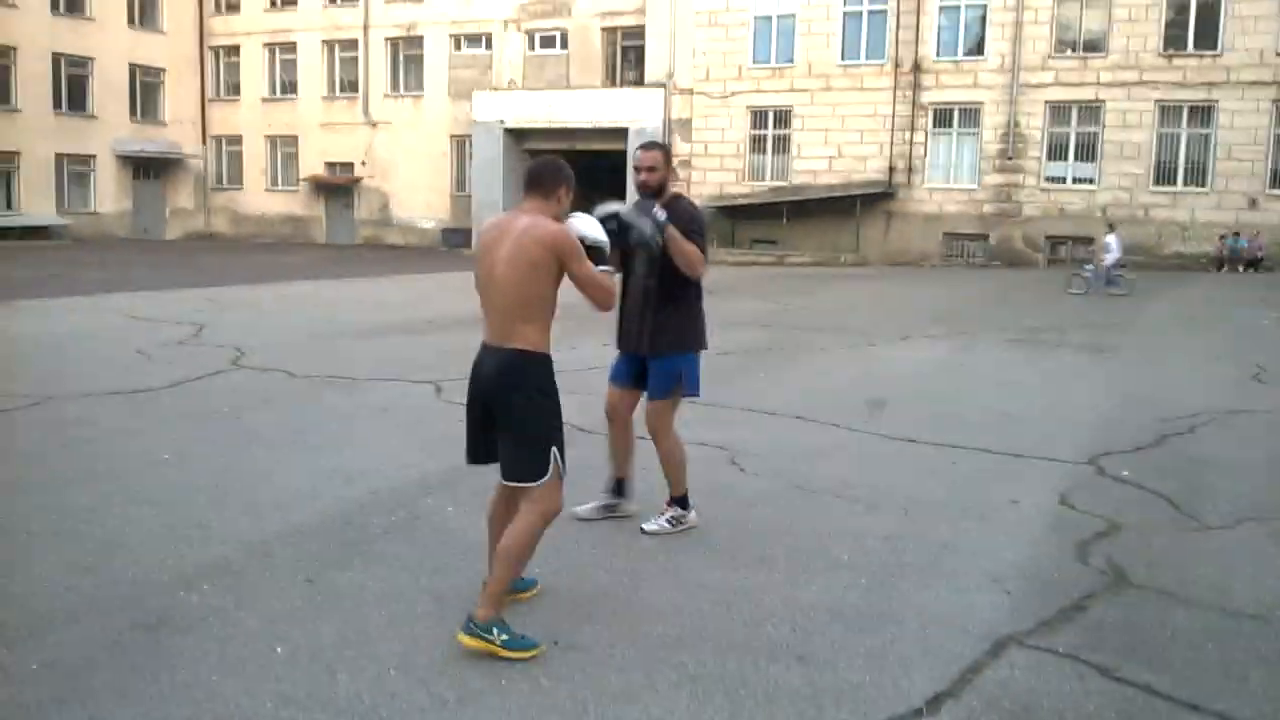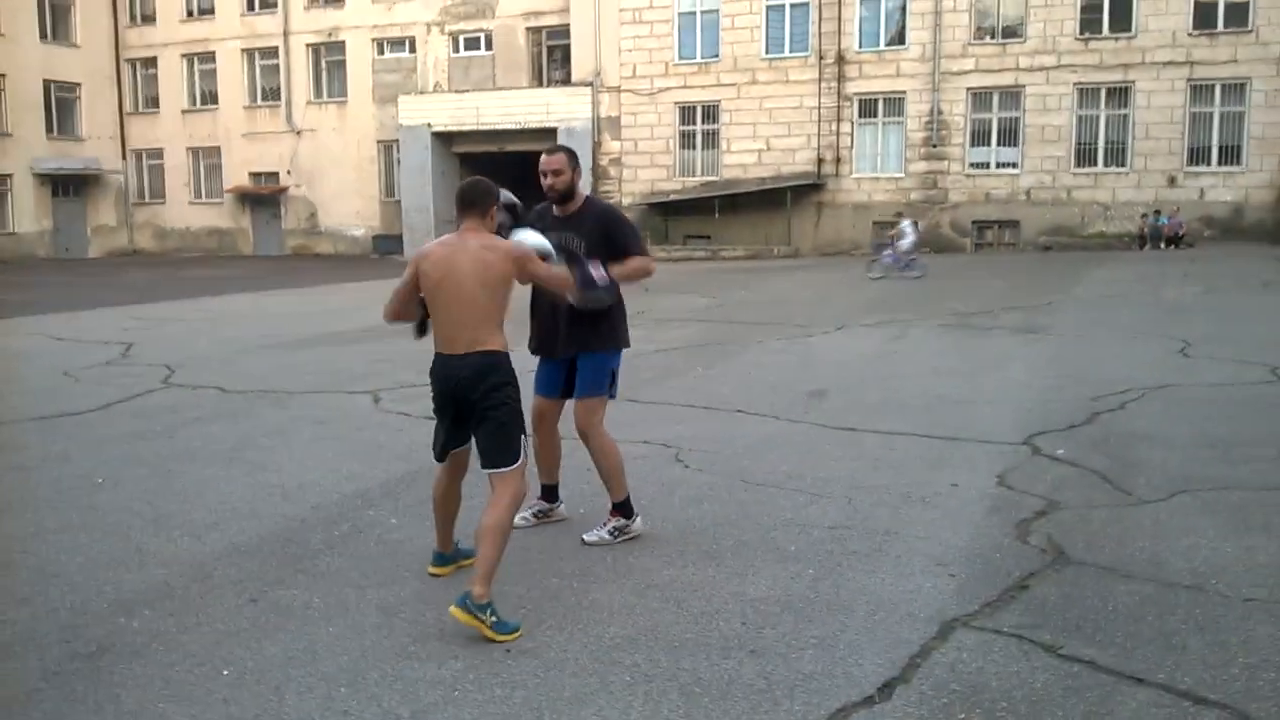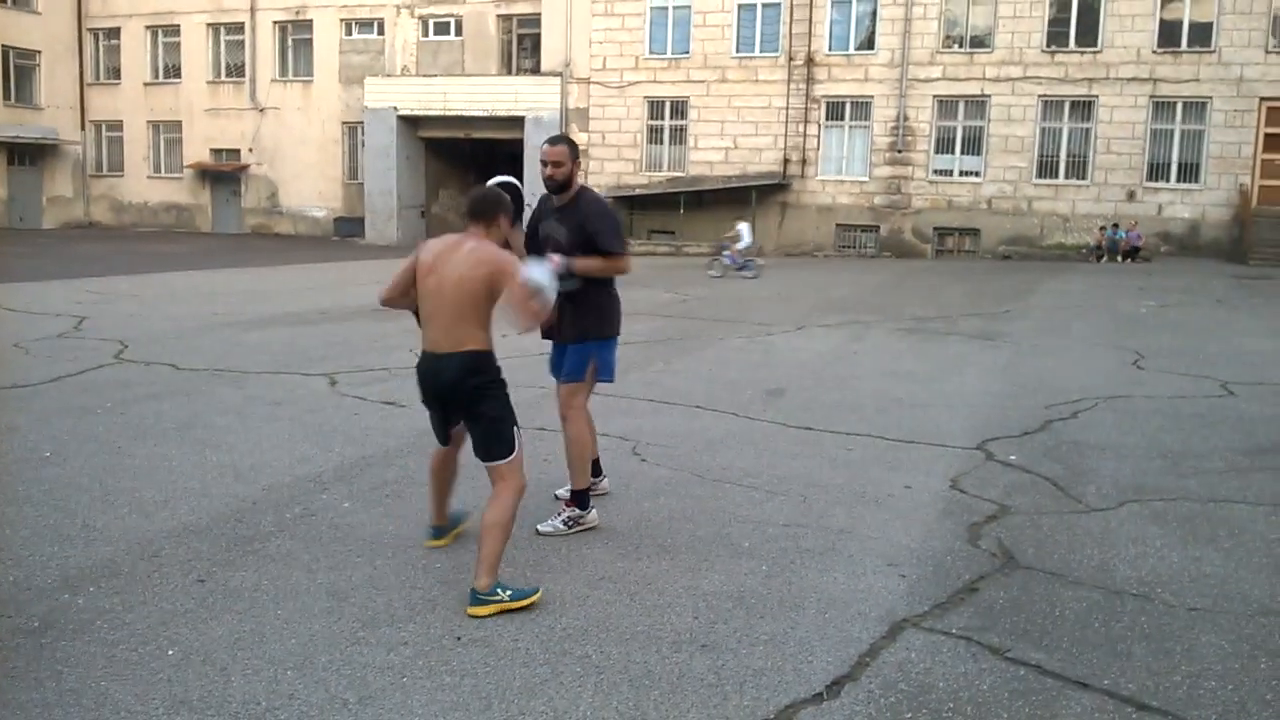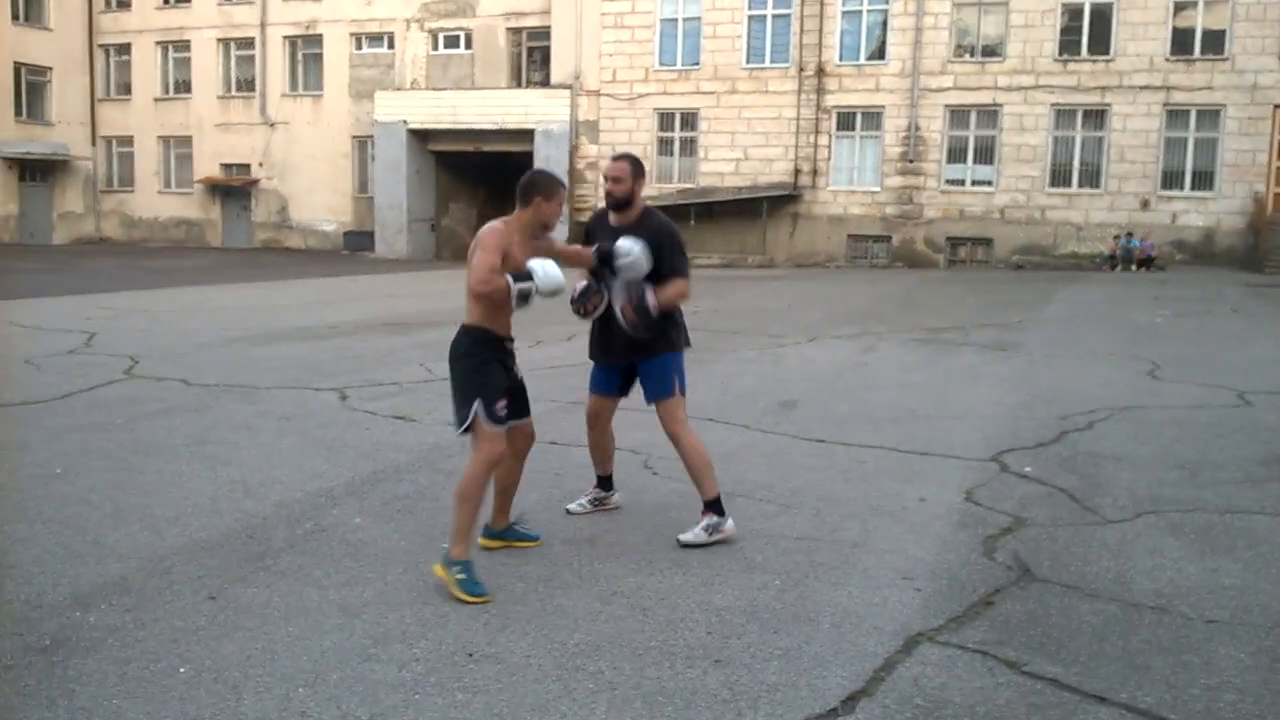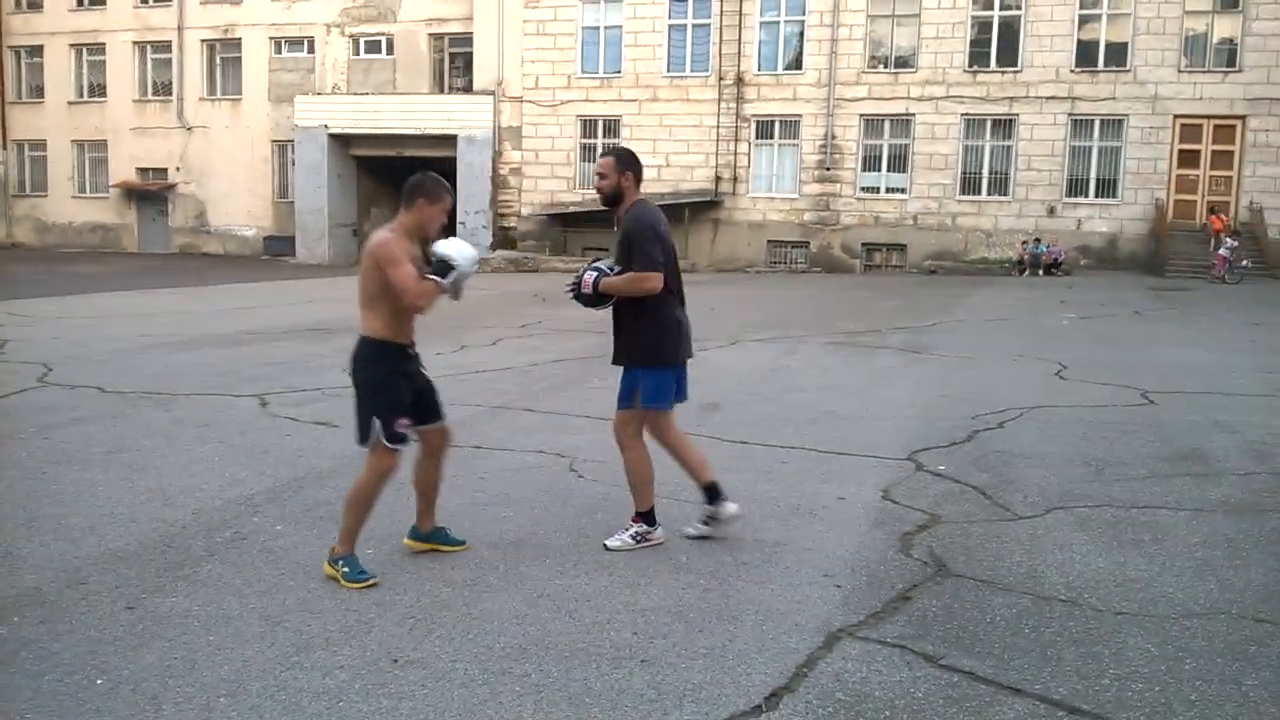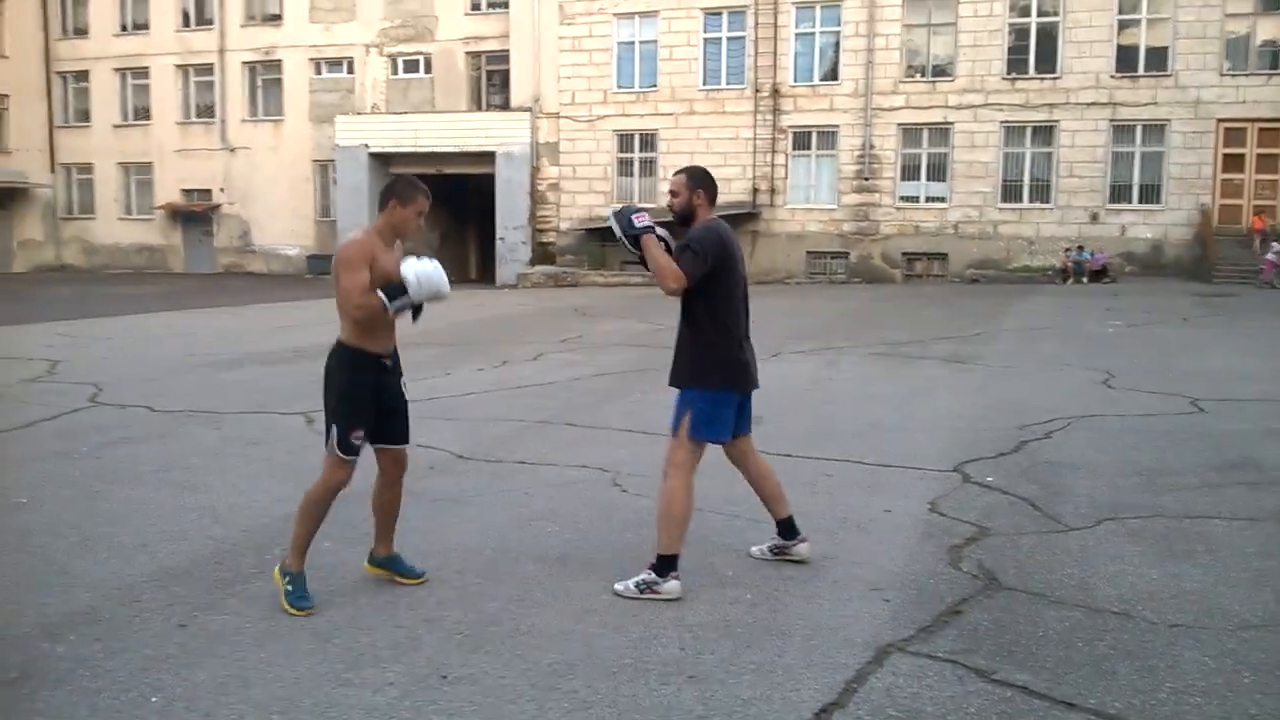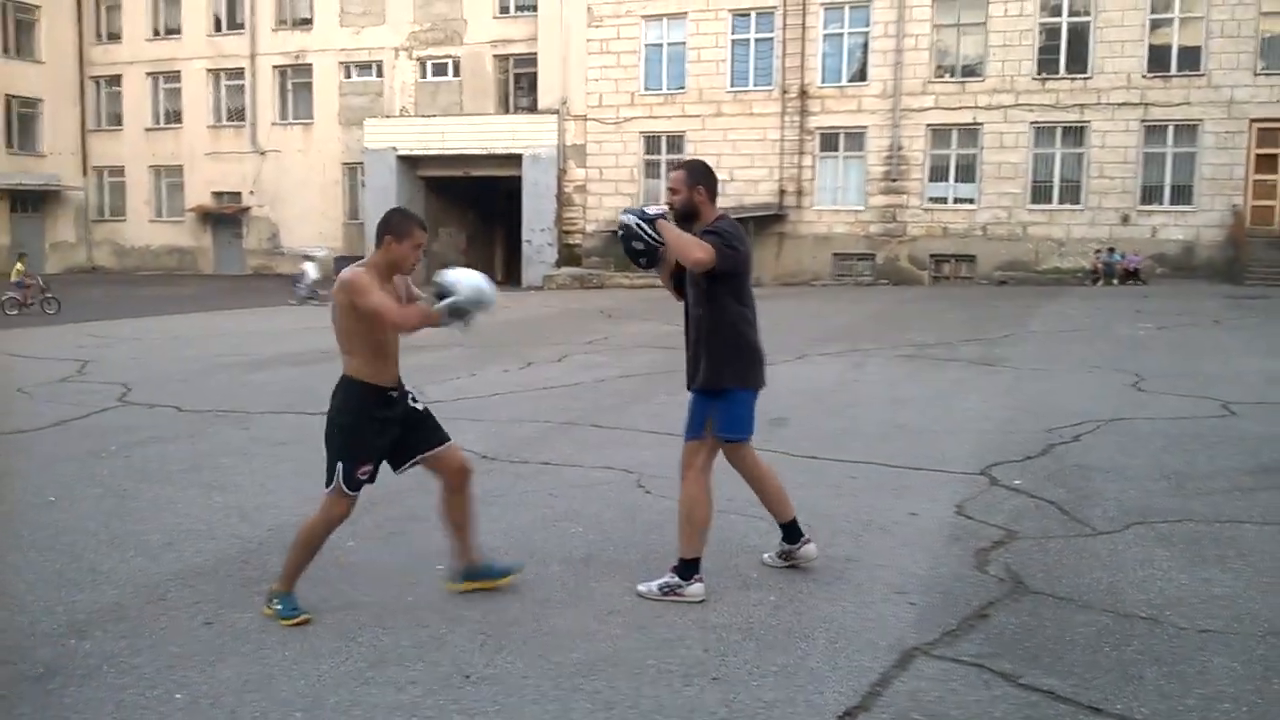
dt=0.5s
person 1, frame 1
left shoulder: (488, 230)
right shoulder: (557, 235)
right elbow: (606, 299)
right wrist: (599, 259)
left hip: (488, 363)
right hip: (526, 372)
left knee: (512, 482)
right knee: (544, 502)
left ankle: (499, 577)
right ankle: (484, 620)
person 1, frame 2
left shoulder: (428, 253)
right shoulder: (508, 250)
left elbow: (393, 312)
right elbow: (563, 285)
right wrist: (541, 262)
left hip: (446, 370)
right hip: (491, 373)
left knee: (452, 462)
right knee: (509, 488)
left ankle: (445, 551)
right ankle: (477, 597)
person 1, frame 3
left shoulder: (429, 249)
right shoulder: (499, 259)
left elbow: (389, 297)
right elbow: (530, 317)
right wrist: (539, 295)
left hip: (430, 369)
right hip: (475, 372)
left knee: (450, 441)
right knee: (509, 481)
left ankle: (440, 523)
right ankle: (485, 589)
person 1, frame 4
left shoulder: (536, 240)
right shoulder: (494, 233)
left elbow: (571, 258)
right elbow: (478, 285)
left wrist: (606, 256)
right wrist: (523, 284)
left hip: (499, 349)
right hip: (476, 349)
left knee: (522, 435)
right knee: (490, 449)
left ankle: (498, 526)
right ankle: (454, 559)
person 1, frame 5
left shoulder: (407, 243)
right shoulder: (388, 243)
right elbow: (417, 300)
left wrist: (442, 276)
right wrist: (445, 272)
left hip: (403, 356)
right hip: (379, 359)
left knee: (437, 439)
right knee: (382, 462)
left ankle: (424, 528)
right ankle: (341, 554)
person 1, frame 6
left shoulder: (395, 249)
right shoulder: (356, 247)
right elbow: (357, 309)
left wrist: (415, 291)
right wrist: (403, 290)
left hip: (387, 366)
right hip: (353, 367)
left knee: (394, 464)
right knee: (338, 474)
left ankle: (384, 553)
right ankle: (292, 568)
person 1, frame 7
left shoulder: (399, 281)
right shoulder: (355, 280)
left elbow: (415, 317)
right elbow: (402, 321)
left wrist: (451, 306)
right wrist: (453, 306)
left hip: (396, 396)
right hip: (359, 403)
left knee: (459, 468)
right knee: (337, 508)
left ankle: (468, 566)
right ankle: (281, 591)
person 2, frame 1
left shoulder: (685, 213)
right shoulder: (635, 210)
left elbow: (696, 268)
right elbow: (621, 263)
left wrist: (663, 224)
left hip: (674, 336)
right hip: (637, 332)
left knee: (658, 422)
right knee: (616, 409)
left ankle: (681, 507)
right ankle: (617, 496)
person 2, frame 2
left shoulder: (603, 216)
right shoulder: (539, 217)
left elbow: (646, 263)
left wrist: (609, 274)
left hip: (597, 336)
right hip: (555, 337)
left knee: (588, 422)
right knee: (542, 415)
left ankle: (625, 515)
right ankle: (548, 501)
person 2, frame 3
left shoulder: (593, 207)
right shoulder: (545, 205)
left elbow: (620, 263)
right elbow: (530, 253)
left wrist: (568, 265)
left hip: (593, 323)
right hip: (564, 320)
left knee: (570, 405)
right knee: (570, 402)
left ankle: (581, 507)
right ankle: (594, 475)
person 2, frame 4
left shoulder: (660, 229)
right shoulder: (596, 224)
left elbow: (681, 285)
left wrist: (651, 301)
left hip: (657, 339)
right hip: (613, 337)
left knee: (673, 423)
right knee: (597, 414)
left ankle: (717, 515)
right ankle: (604, 491)
person 2, frame 5
left shoulder: (639, 222)
right shoulder: (641, 216)
left elbow: (651, 281)
left wrist: (600, 283)
right wrist: (609, 279)
left hip: (652, 345)
right hip: (656, 341)
left knee: (626, 428)
right knee: (660, 426)
left ankle: (645, 523)
right ankle: (717, 501)
person 2, frame 6
left shoulder: (709, 236)
right shoulder: (714, 237)
left elbow: (673, 283)
right elbow: (685, 288)
left wrist: (645, 234)
right wrist: (660, 251)
left hip: (711, 371)
right hip: (730, 366)
left knee: (678, 464)
right knee: (742, 450)
left ankle: (663, 573)
right ankle: (790, 537)
person 2, frame 7
left shoulder: (726, 233)
right shoulder: (697, 235)
left elbow: (698, 259)
right elbow: (680, 289)
left wrist: (661, 223)
left hip: (727, 369)
right hip: (717, 366)
left knee: (694, 465)
right knee: (739, 454)
left ankle: (687, 576)
right ankle: (795, 540)
